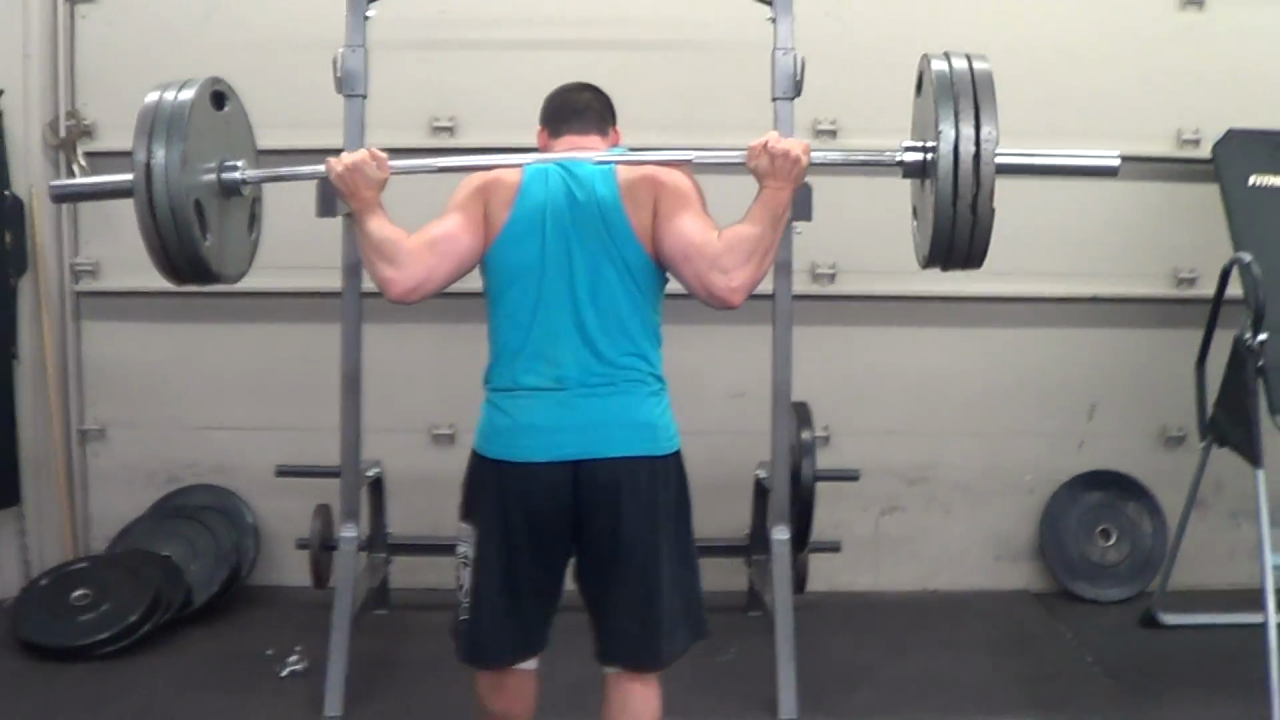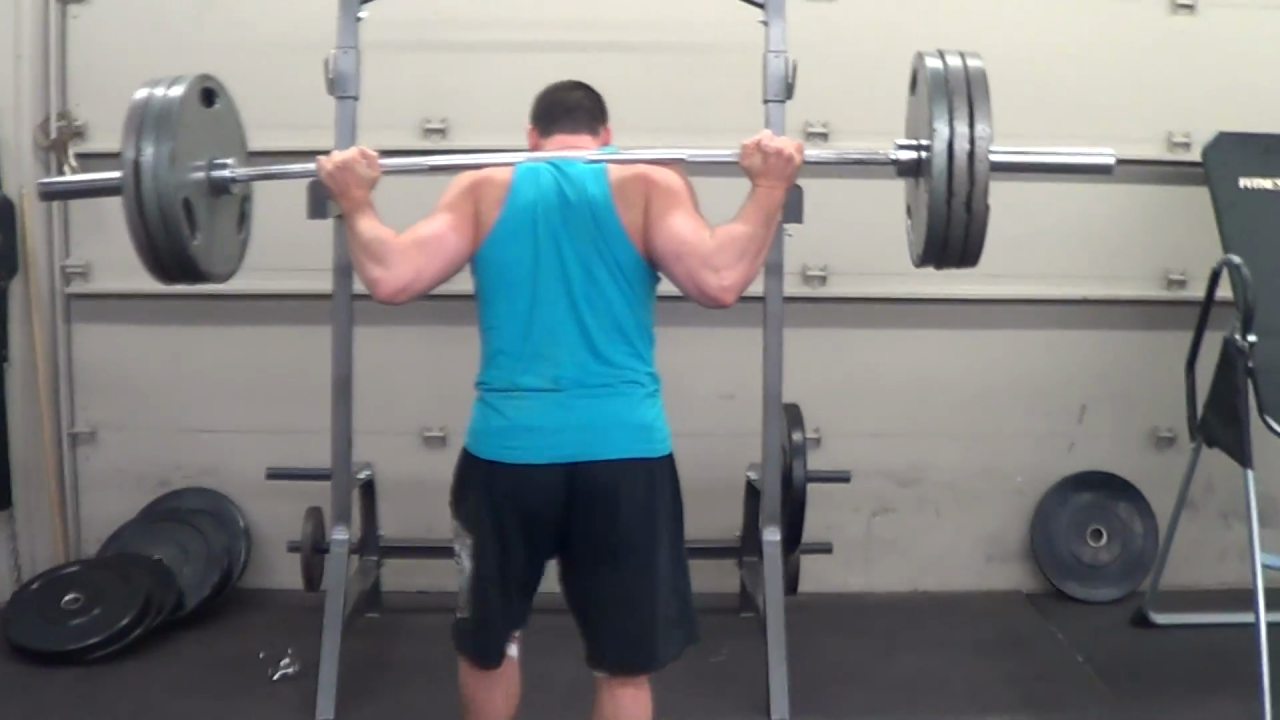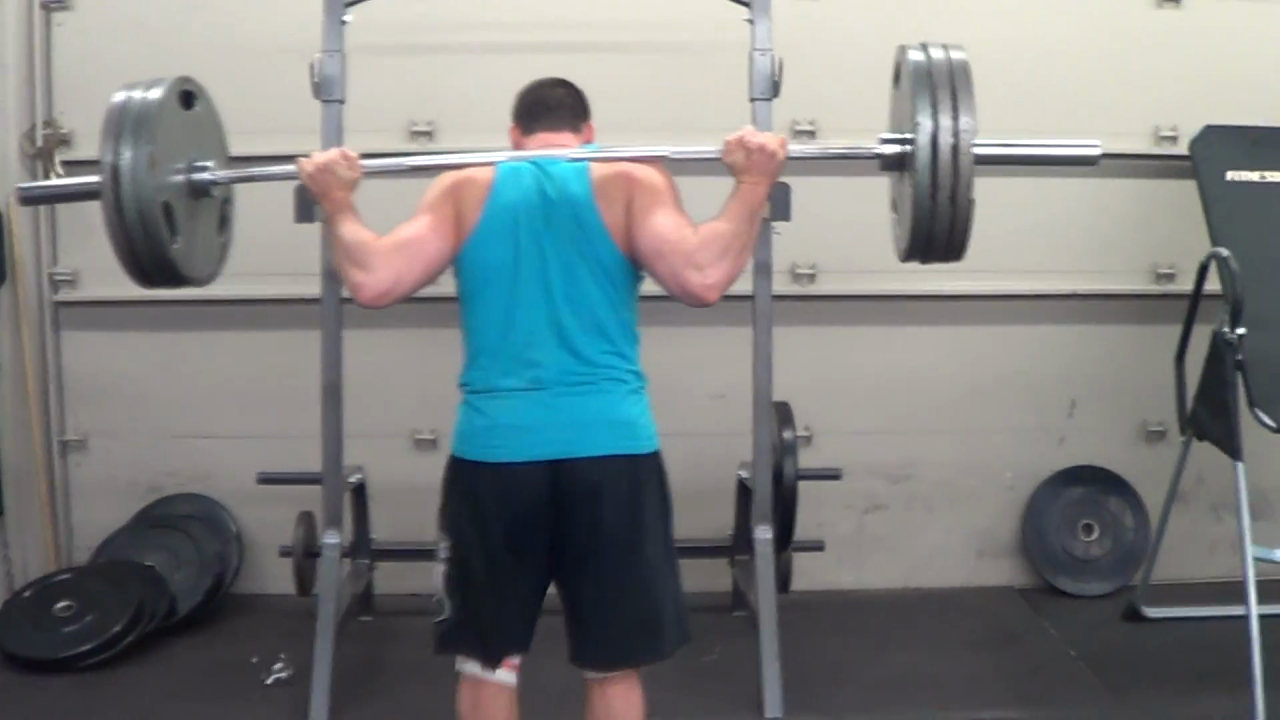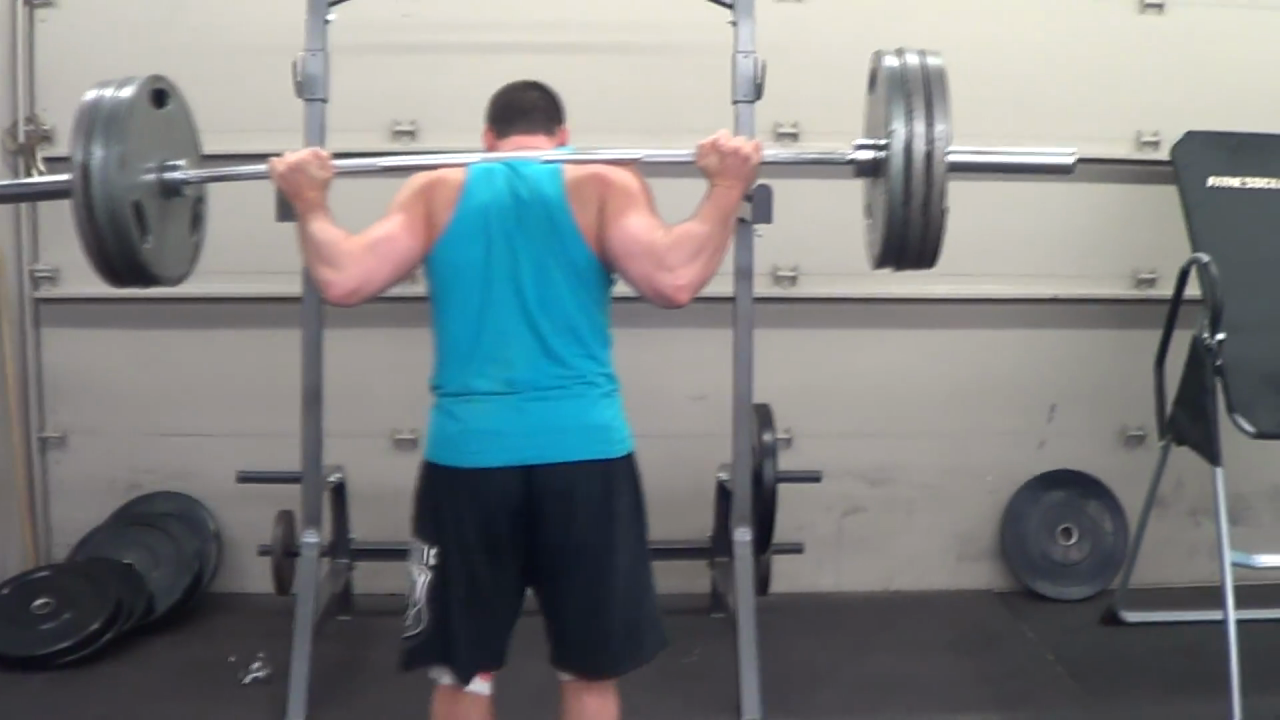
dt=0.1s
person 1, frame 1
left shoulder: (492, 189)
right shoulder: (657, 186)
left elbow: (403, 279)
right elbow: (728, 282)
left wrist: (365, 201)
right wrist: (776, 189)
left hip: (515, 447)
right hip: (631, 448)
left knee: (496, 643)
right knee: (634, 658)
person 1, frame 2
left shoulder: (482, 189)
right shoulder: (648, 184)
left elbow: (392, 279)
right elbow: (719, 281)
left wrist: (355, 199)
right wrist: (769, 186)
left hip: (507, 448)
right hip: (625, 449)
left knee: (487, 641)
right knee: (624, 662)
person 1, frame 3
left shoulder: (463, 189)
right shoulder: (631, 182)
left elbow: (373, 282)
right elbow: (703, 279)
left wrist: (337, 202)
right wrist: (753, 184)
left hip: (493, 450)
right hip: (612, 449)
left knee: (487, 657)
right knee: (614, 660)
person 1, frame 4
left shoulder: (435, 190)
right shoulder: (604, 184)
left elbow: (343, 281)
right elbow: (674, 281)
left wrist: (308, 200)
right wrist: (727, 186)
left hip: (467, 455)
right hip: (585, 453)
right knee: (590, 667)
